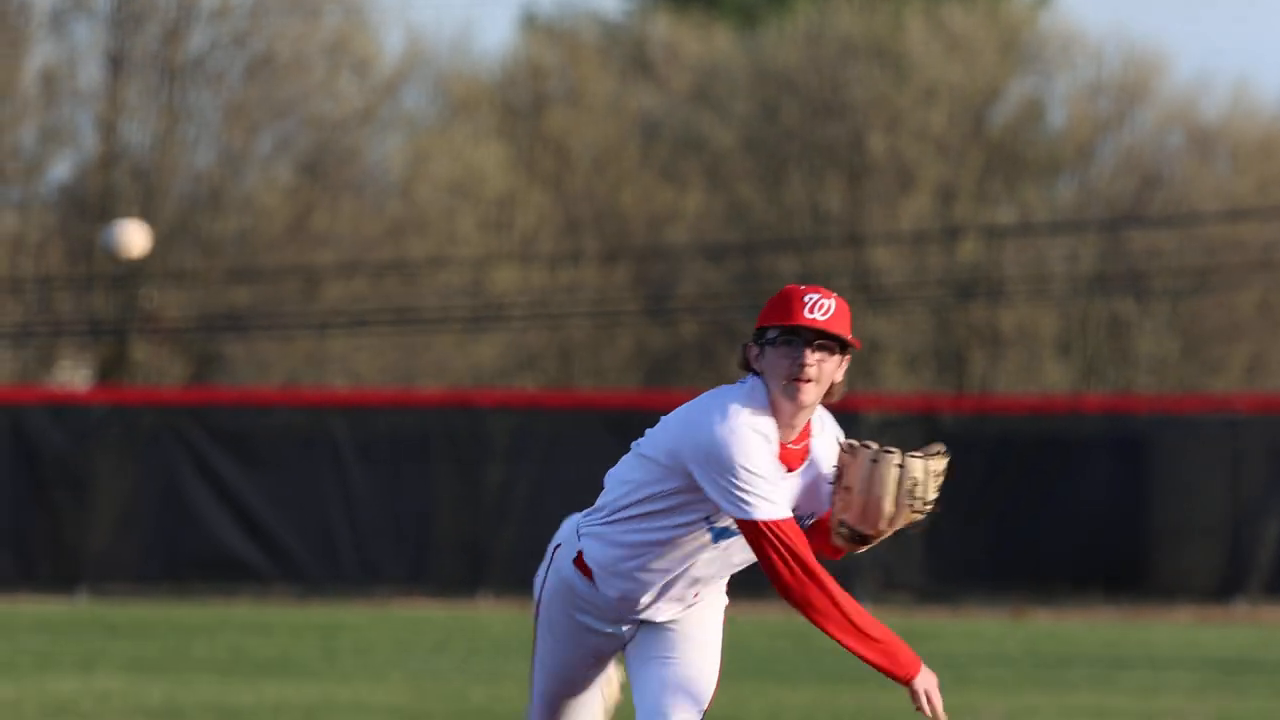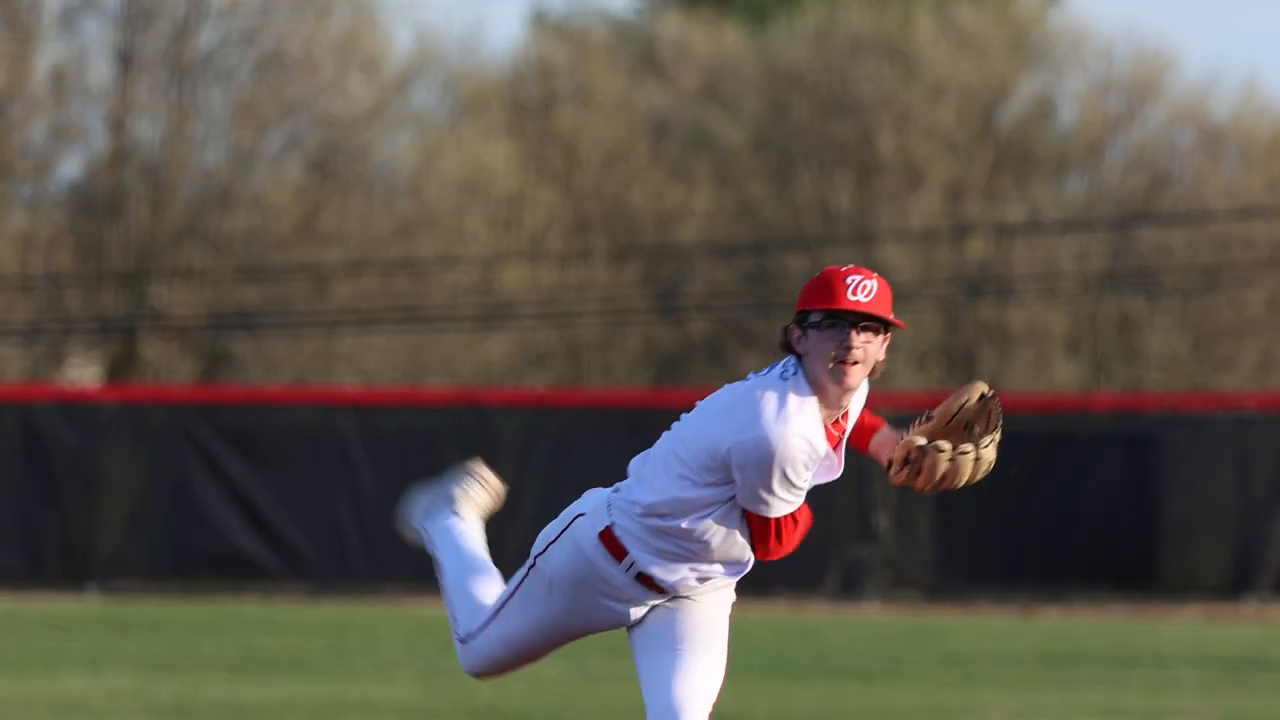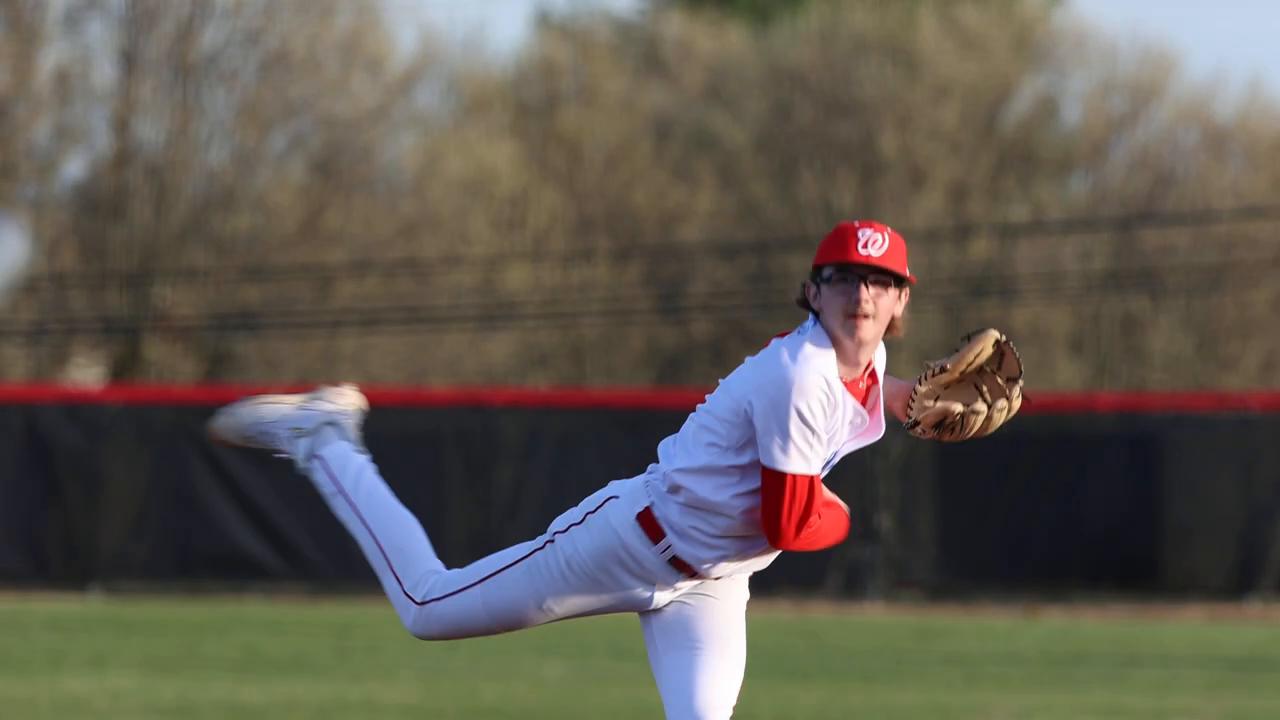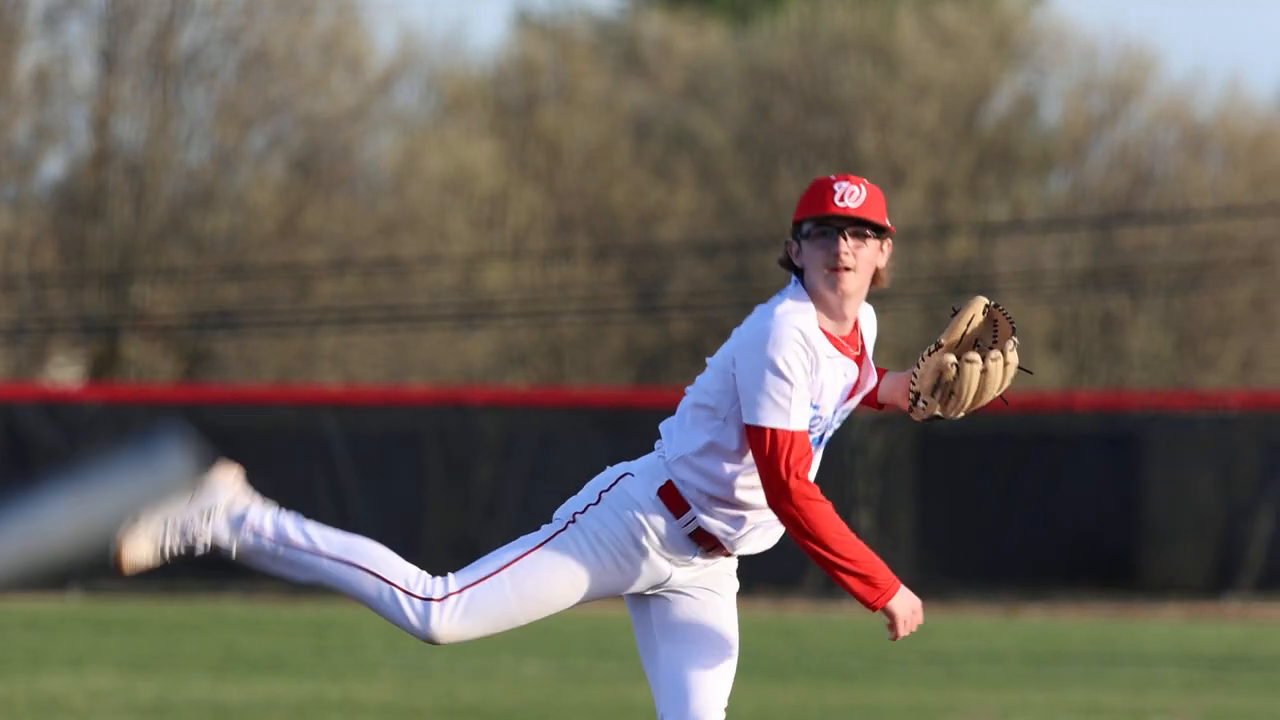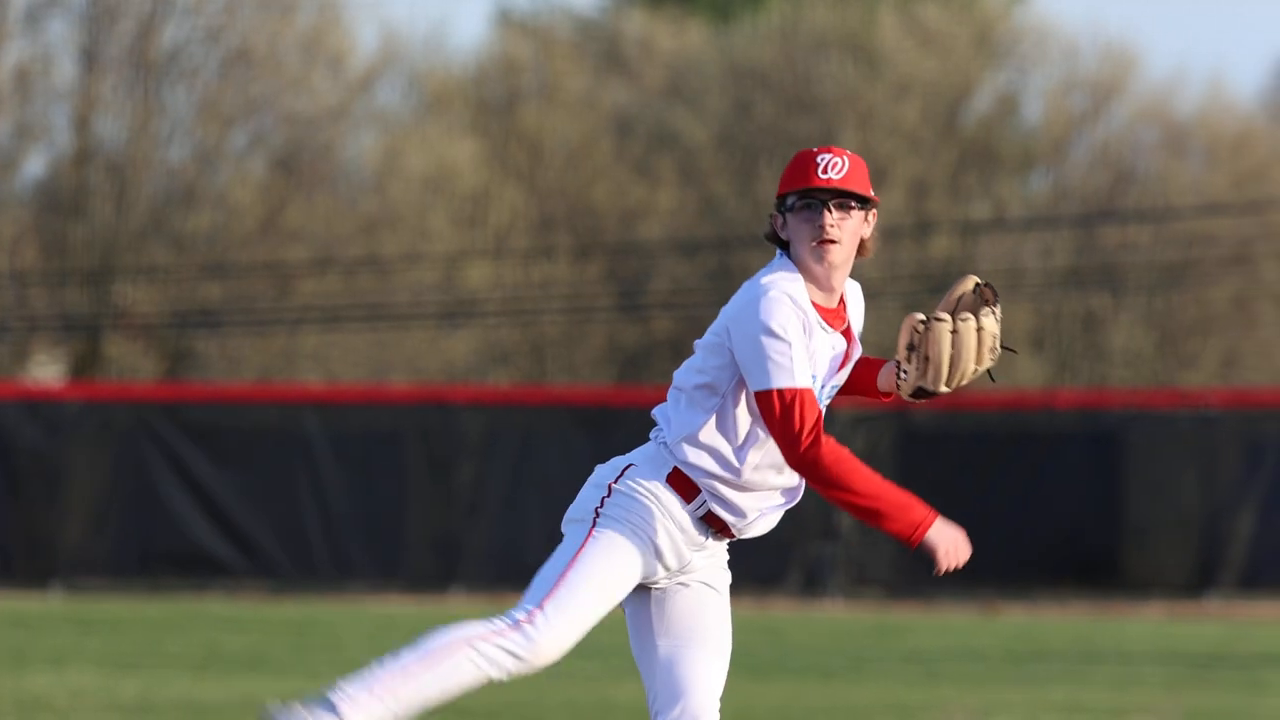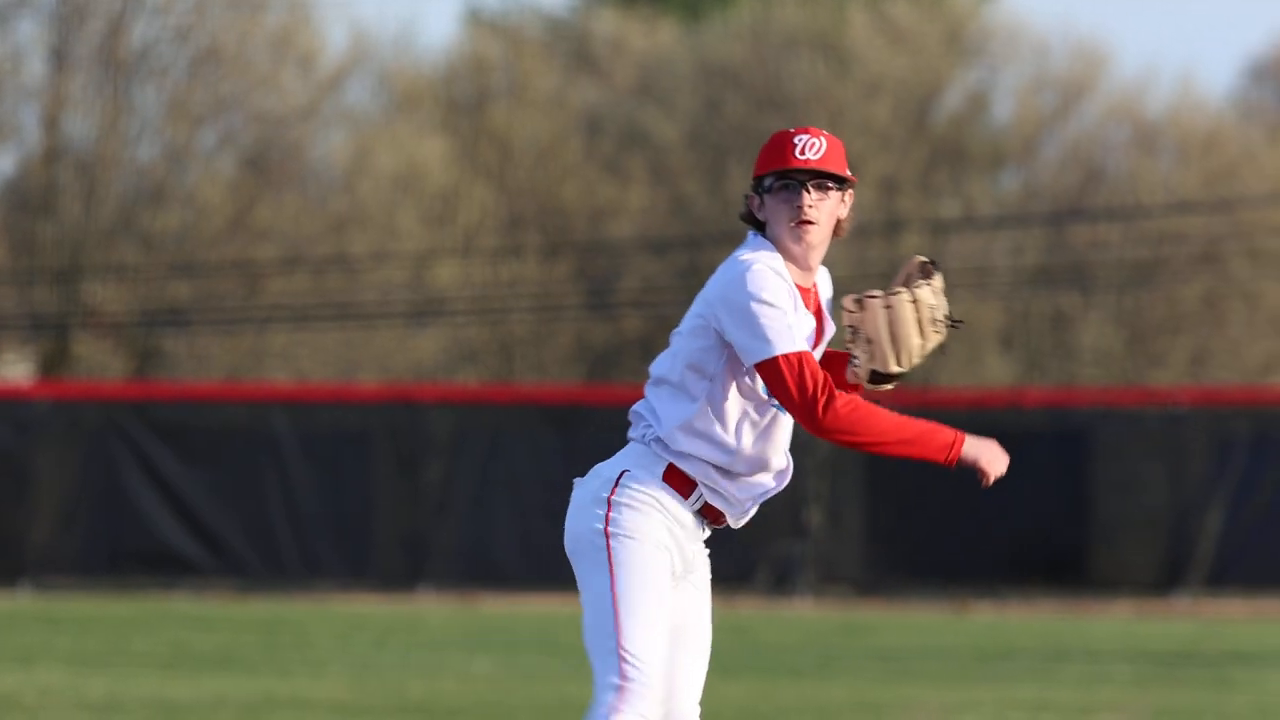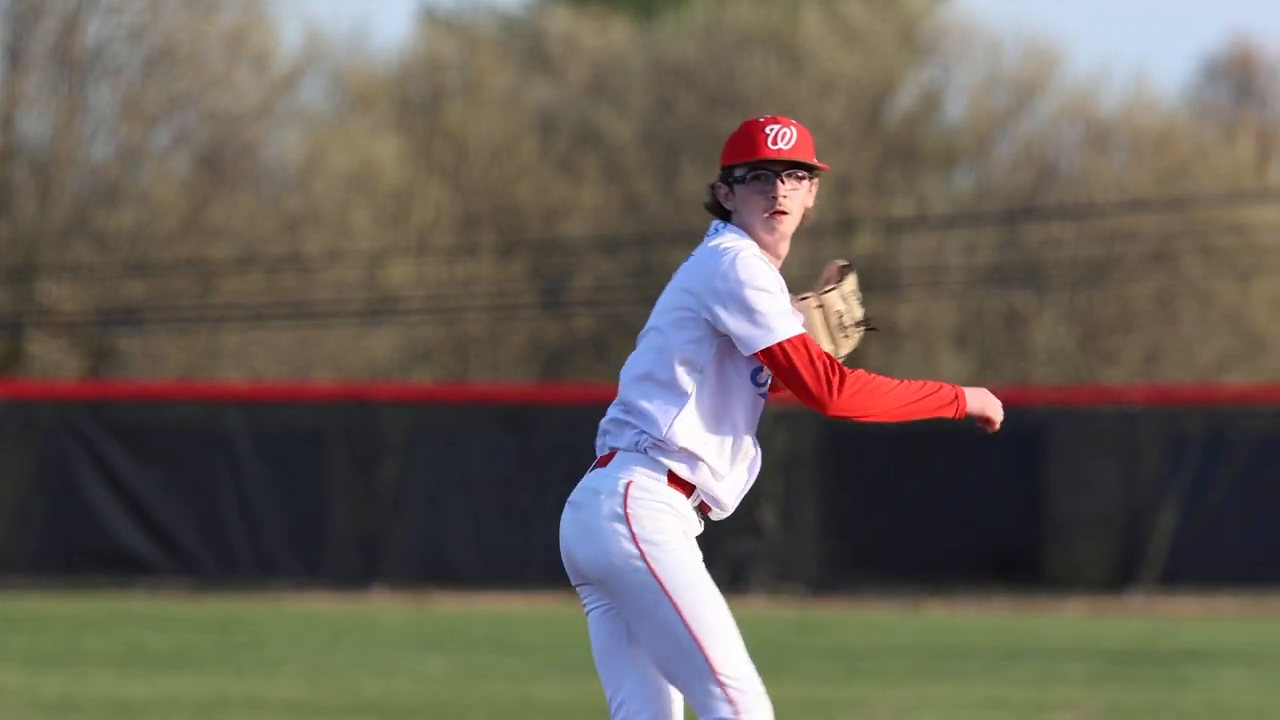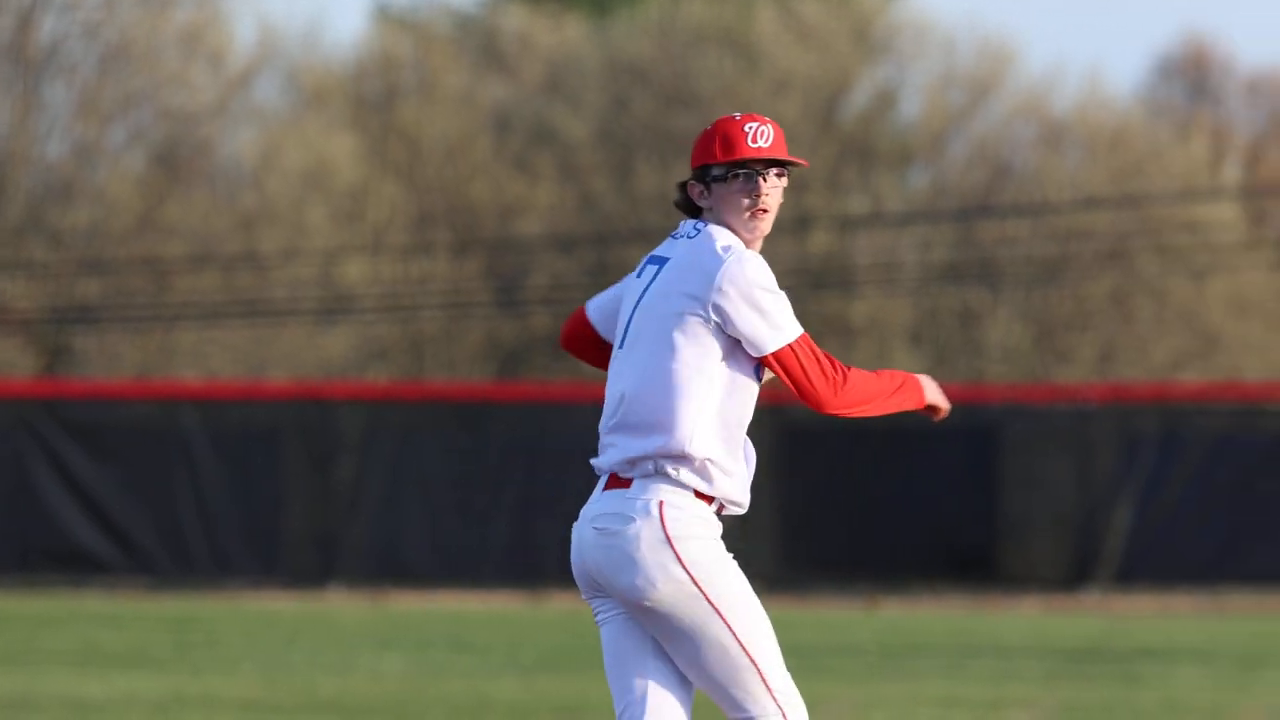
dt=0.1s
person 1, frame 1
left shoulder: (823, 434)
right shoulder: (732, 434)
right elbow: (805, 576)
right wrist: (906, 666)
left hip: (679, 609)
right hip: (593, 575)
right ankle: (595, 683)
person 1, frame 2
left shoulder: (848, 389)
right shoulder: (781, 426)
right elbow: (772, 541)
left wrist: (881, 438)
right wrist: (806, 502)
right hip: (608, 563)
right knee: (483, 650)
right ankle: (454, 511)
person 1, frame 3
left shoulder: (864, 358)
right shoulder: (801, 375)
right elbow: (780, 528)
left wrist: (880, 396)
right wrist: (834, 518)
left hip: (709, 579)
right hip: (633, 539)
right knee: (430, 607)
right ankle: (323, 434)
person 1, frame 4
left shoulder: (859, 321)
right shoulder: (784, 334)
right elbow: (787, 491)
left wrist: (876, 386)
right wrist: (881, 588)
left hip: (700, 569)
right hip: (636, 523)
right knee: (431, 609)
right ankle: (221, 518)
person 1, frame 5
left shoulder: (850, 300)
right shoulder: (773, 305)
right elbow: (805, 448)
left wrist: (884, 377)
right wrist: (923, 524)
left hip: (700, 548)
right hip: (645, 510)
right knee: (525, 641)
person 1, frame 6
left shoulder: (813, 285)
right shoulder: (751, 279)
right elbow: (815, 408)
left wrist: (844, 366)
right wrist: (959, 444)
left hip: (681, 535)
right hip: (635, 506)
person 1, frame 7
left shoulder: (721, 265)
right shoulder: (734, 267)
right elbow: (830, 392)
left wrist: (766, 366)
right wrist: (955, 397)
left hip: (609, 519)
right hip: (630, 515)
person 1, frame 8
left shoulder: (669, 257)
right shoulder: (732, 266)
left elbow: (579, 334)
right elbow: (827, 388)
right wrist: (915, 386)
left hip: (607, 530)
right hip: (664, 531)
